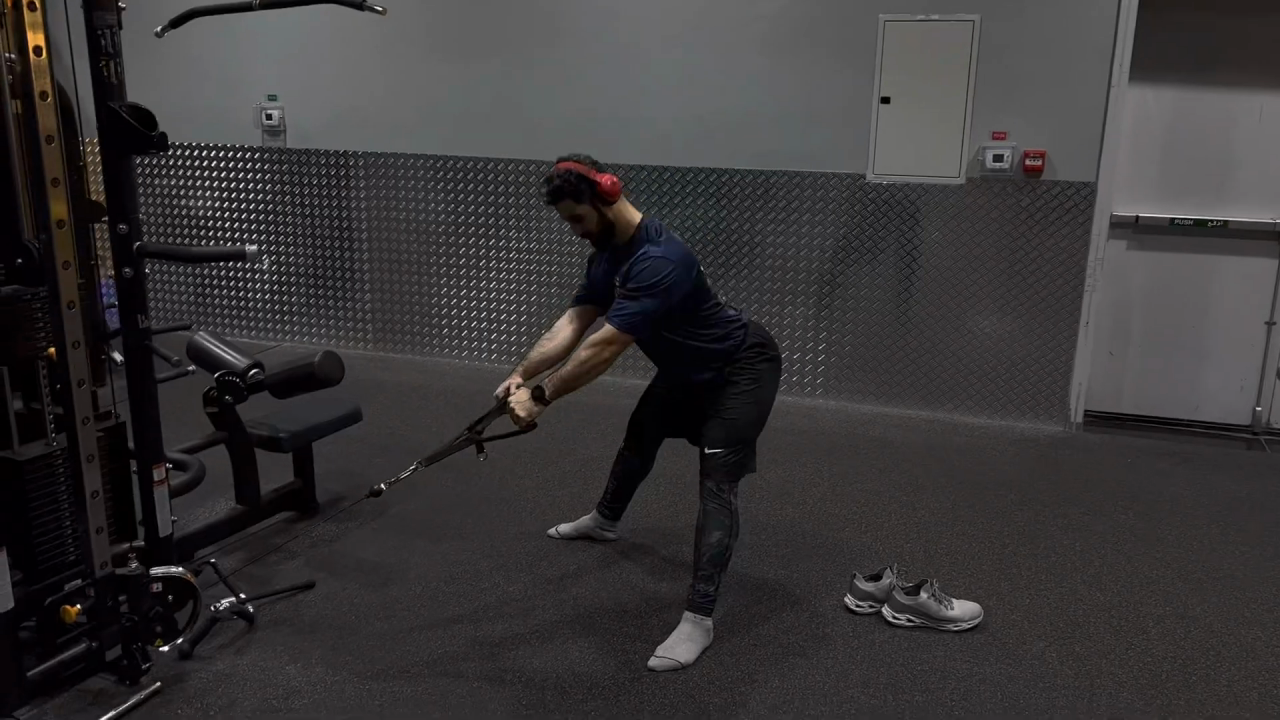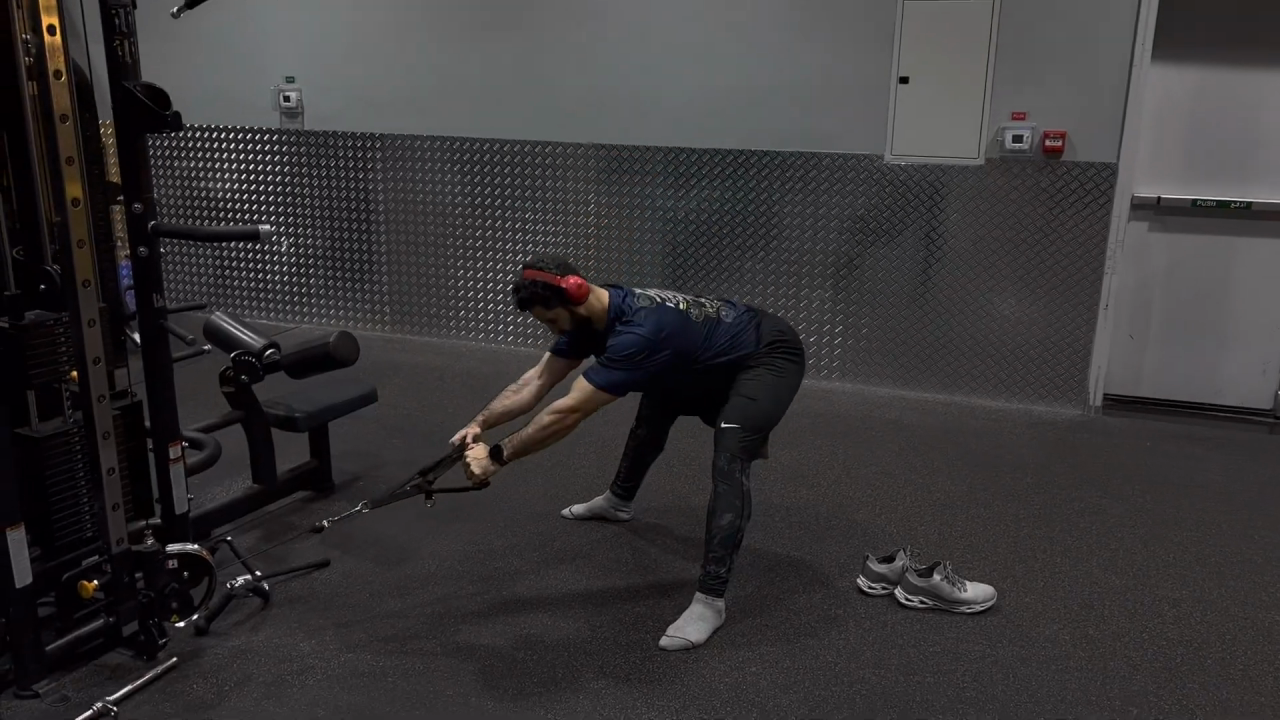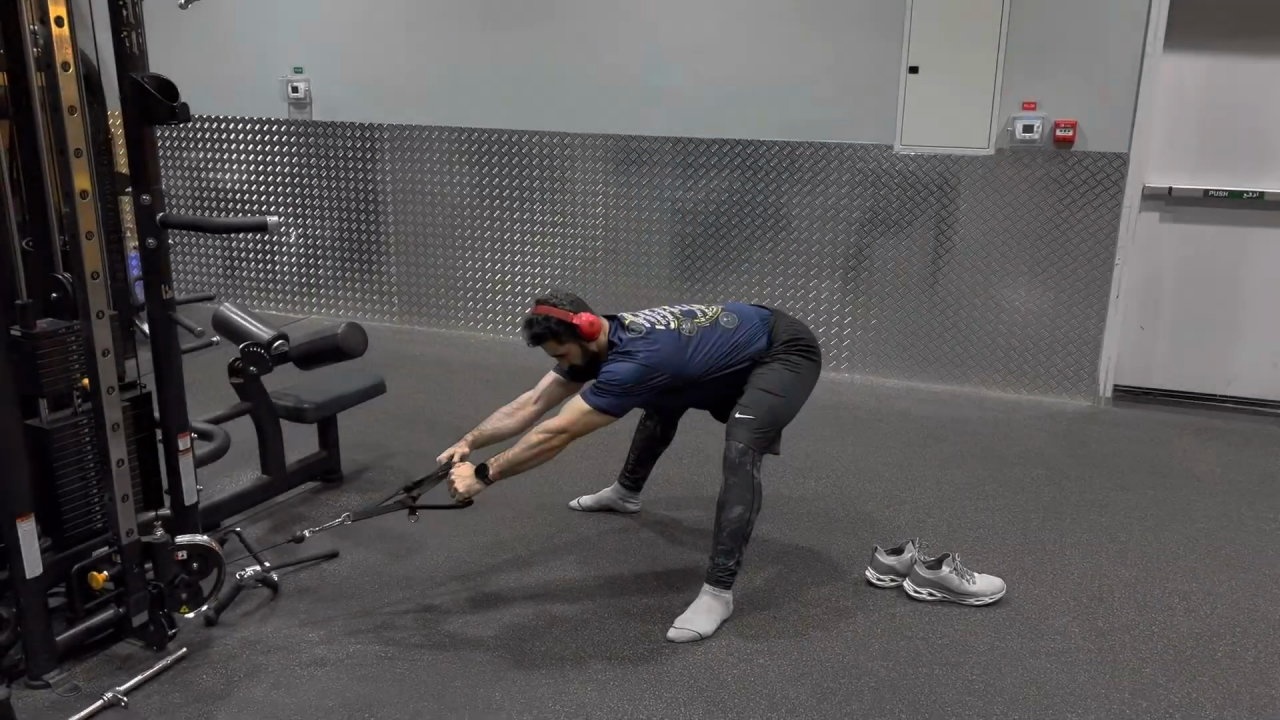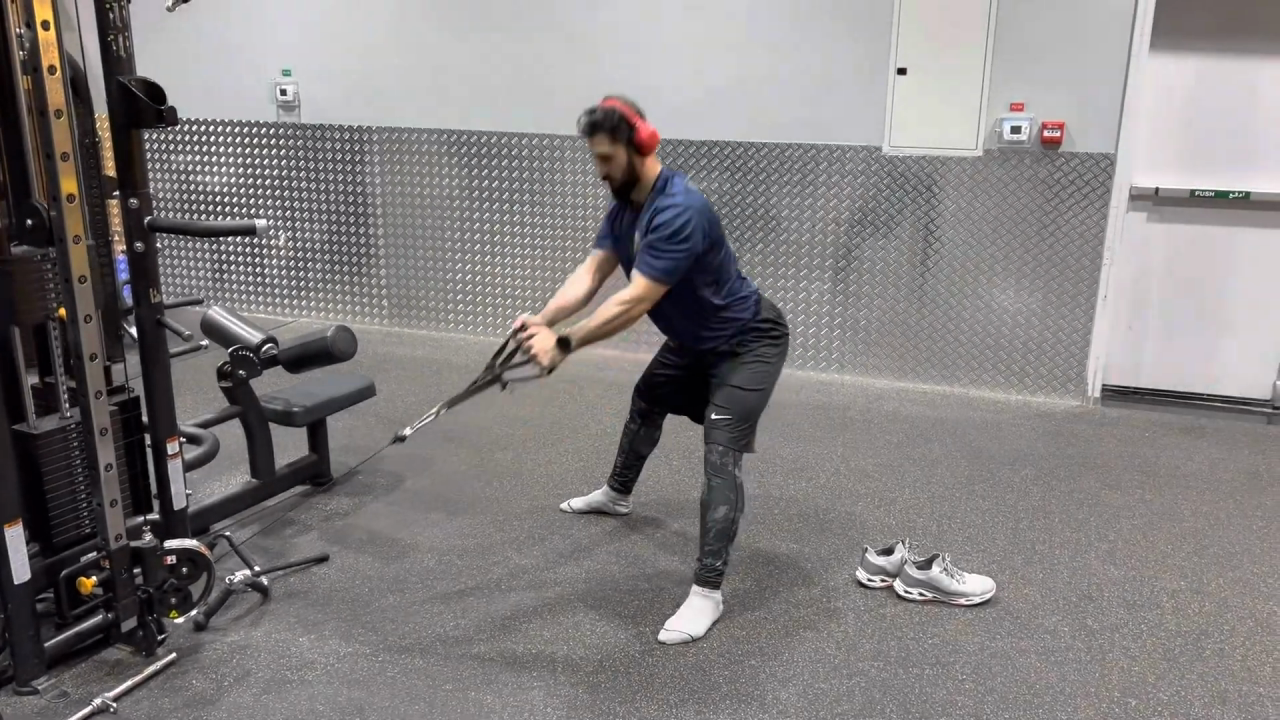
dt=0.7s
person 1, frame 1
left shoulder: (659, 260)
right shoulder: (608, 257)
left elbow: (605, 347)
right elbow: (571, 325)
left wrist: (541, 396)
right wrist: (521, 373)
left hip: (744, 369)
right hip: (688, 369)
left knee: (716, 483)
right knee: (640, 435)
left ankle: (698, 620)
right ankle: (605, 520)
person 1, frame 2
left shoulder: (639, 332)
right shoulder: (589, 317)
left elbow: (569, 412)
right elbow: (537, 380)
left wrist: (498, 455)
right wrist: (480, 423)
left hip: (768, 356)
right hip: (711, 360)
left knee: (728, 461)
right knee: (653, 411)
left ankle: (710, 601)
right ankle: (619, 501)
person 1, frame 3
left shoulder: (635, 360)
right shoulder: (601, 340)
left elbow: (557, 434)
right elbow: (533, 402)
left wrist: (483, 475)
right wrist: (468, 442)
left hip: (785, 352)
right hip: (744, 344)
left knee: (739, 452)
right knee: (660, 402)
left ankle: (718, 593)
right ankle: (626, 493)
person 1, frame 4
left shoulder: (679, 211)
right shoulder: (626, 205)
left elbow: (634, 302)
right elbow: (591, 272)
left wrist: (563, 344)
right wrist: (542, 319)
left hip: (750, 343)
right hip: (694, 340)
left knee: (720, 457)
right knee: (646, 403)
left ankle: (707, 593)
right ankle: (617, 494)
